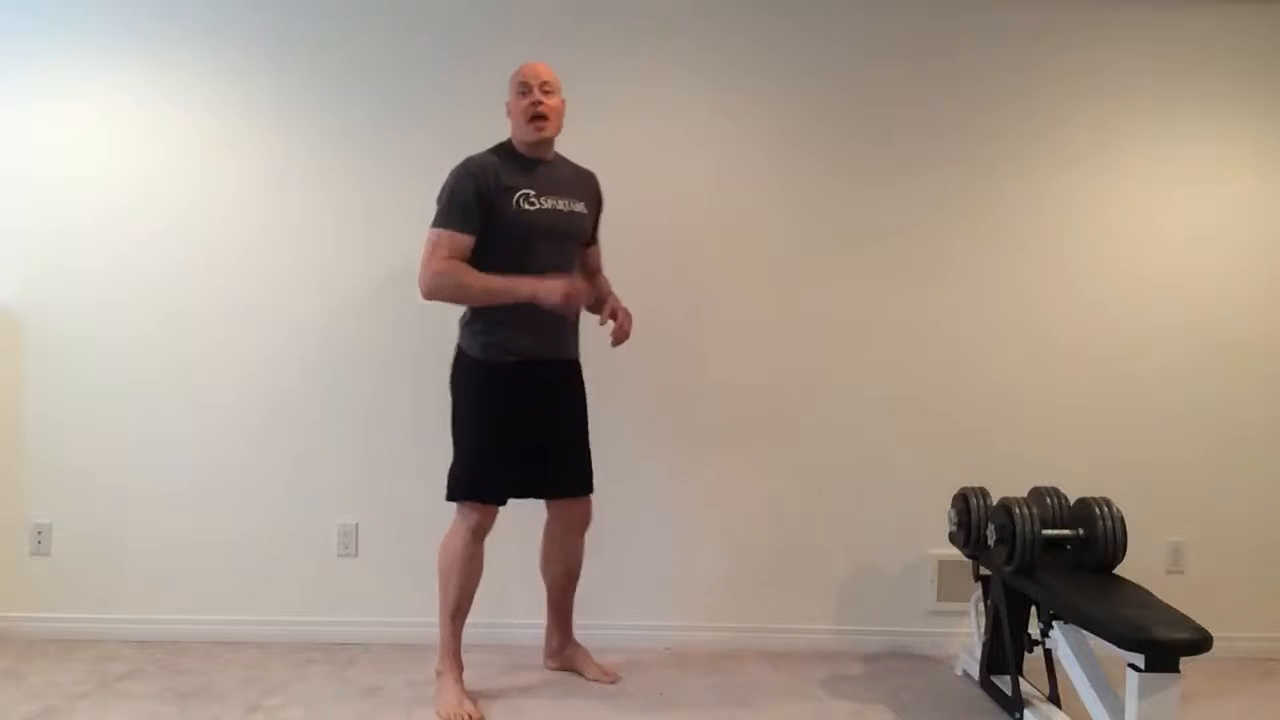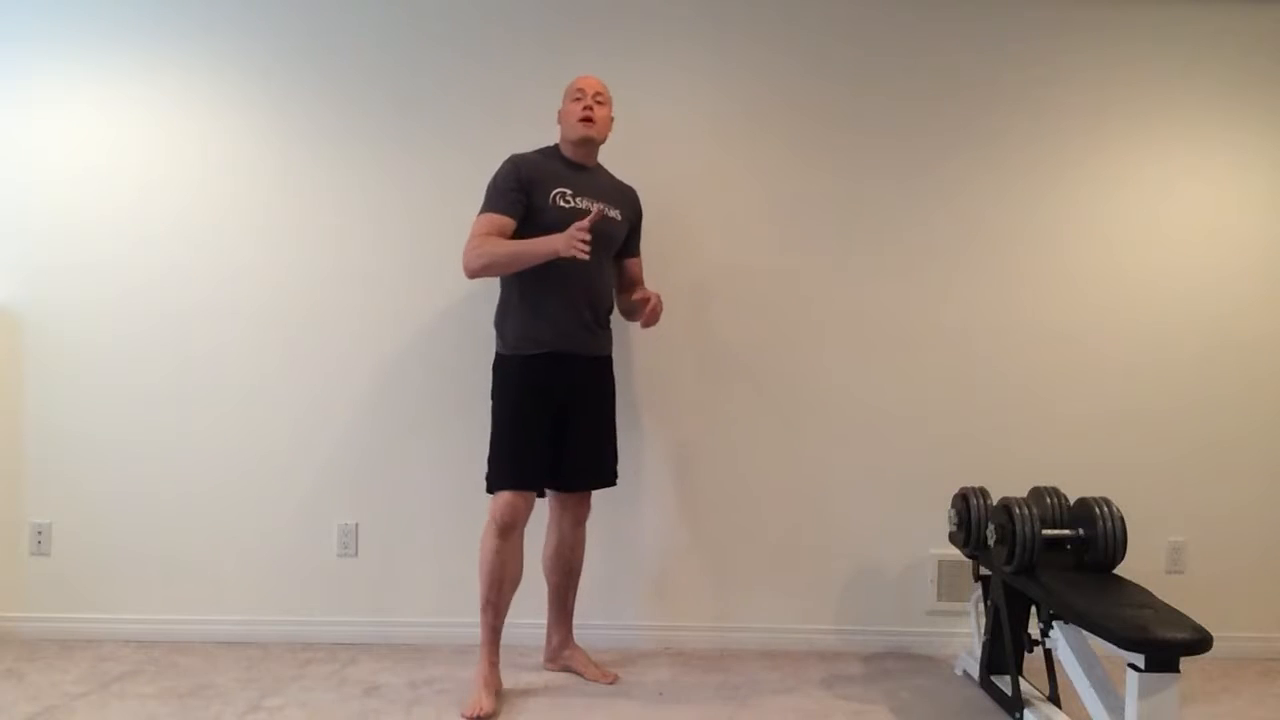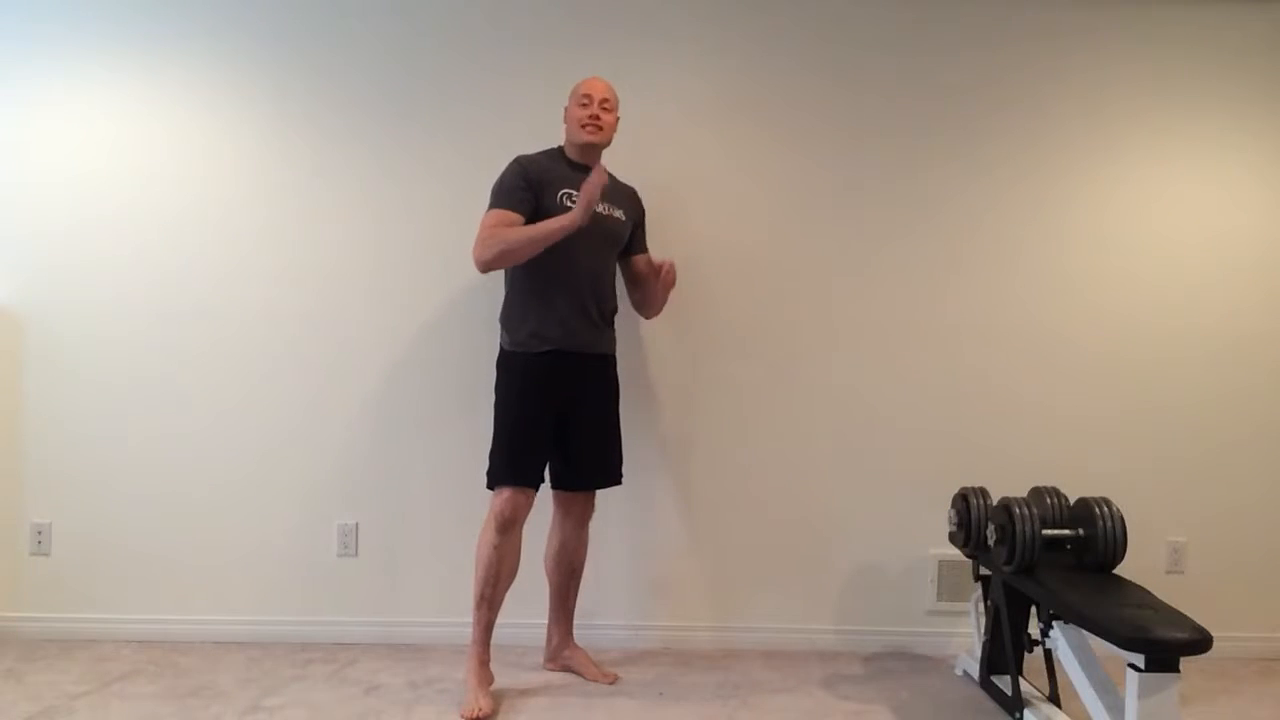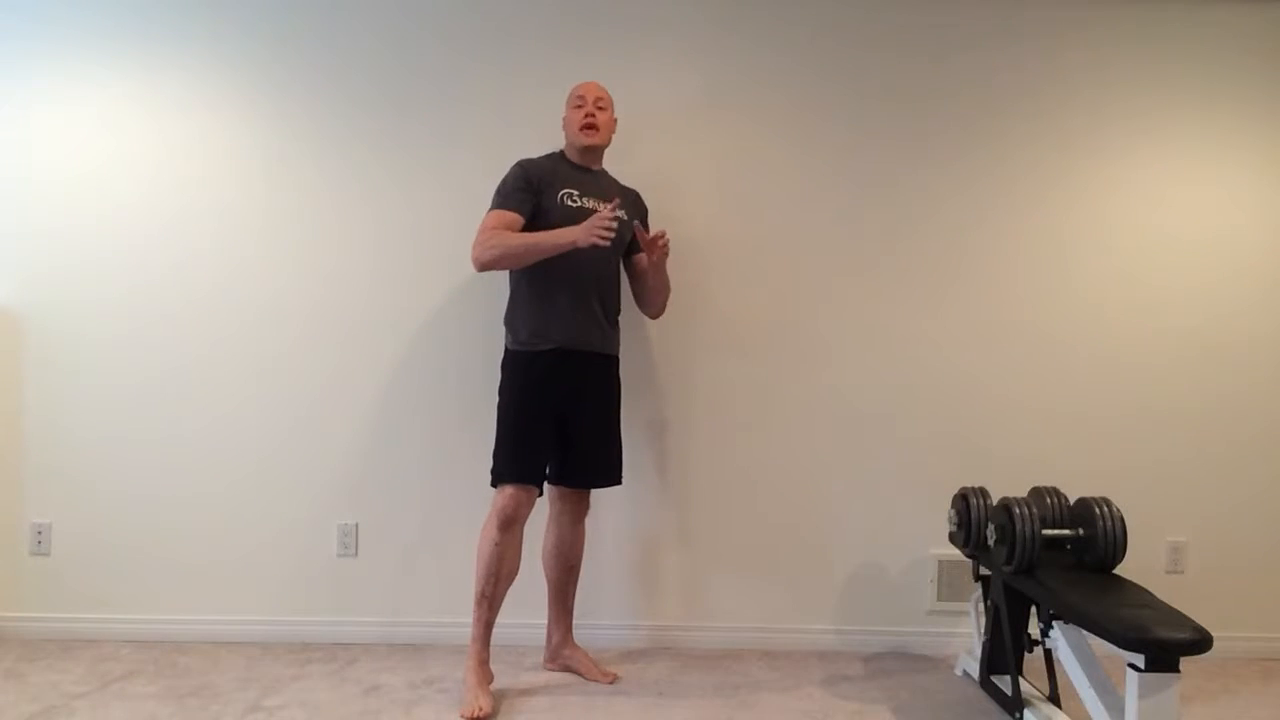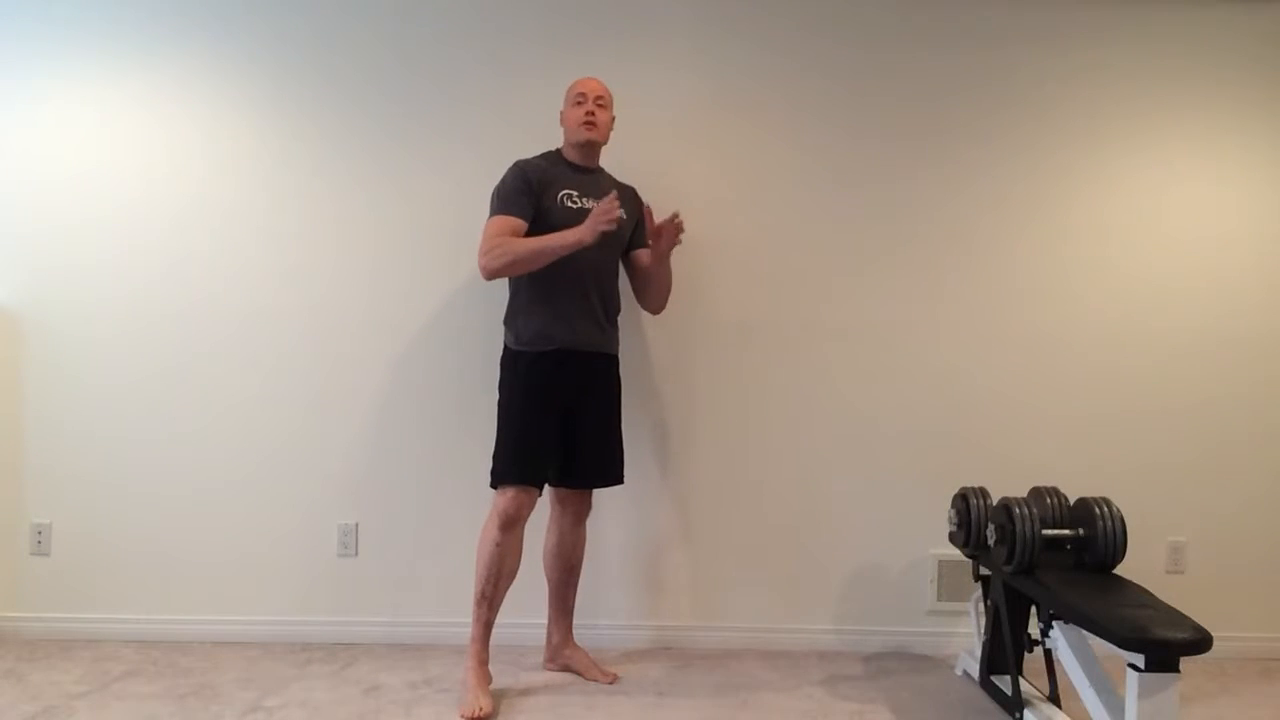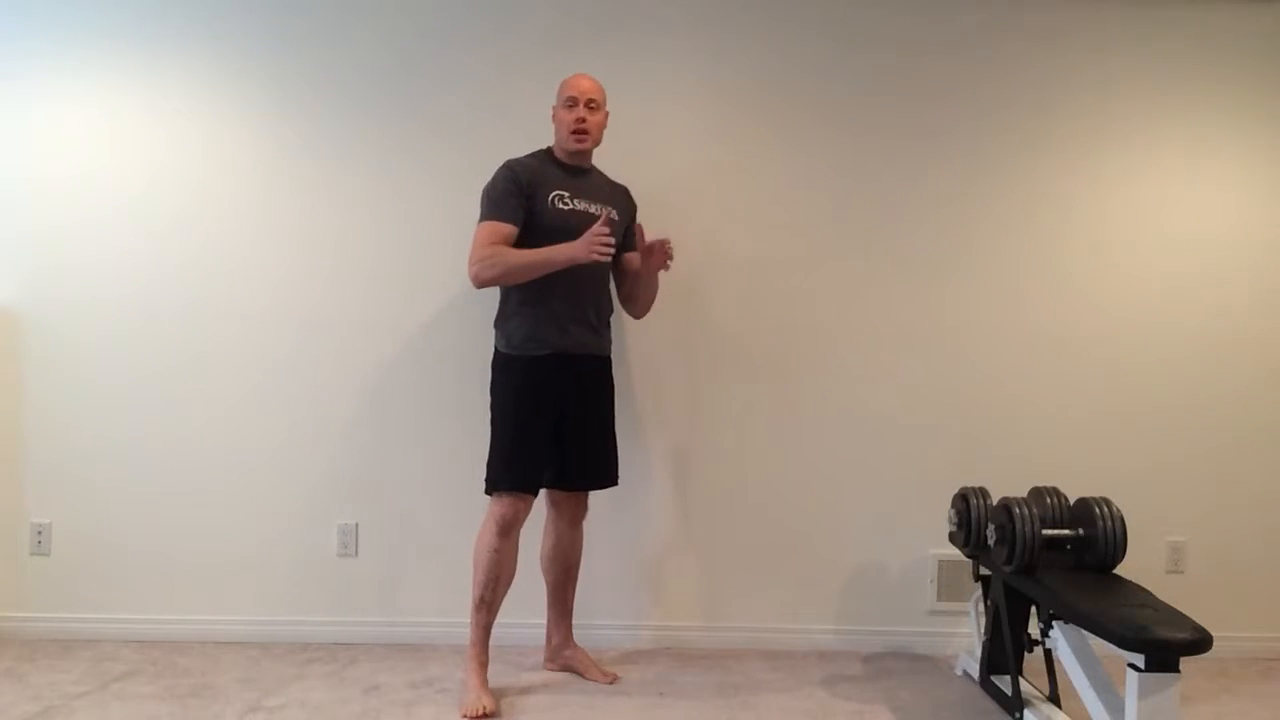
dt=0.5s
person 1, frame 1
left shoulder: (583, 183)
right shoulder: (477, 176)
right elbow: (435, 278)
left wrist: (609, 300)
right wrist: (535, 289)
left hip: (560, 369)
right hip: (491, 370)
left knee: (573, 511)
right knee: (475, 516)
left ankle: (560, 641)
person 1, frame 2
left shoulder: (624, 197)
right shoulder: (523, 171)
left elbow: (626, 288)
right elbow: (475, 259)
left wrist: (644, 300)
right wrist: (557, 243)
left hip: (592, 366)
right hip: (526, 362)
left knee: (573, 506)
right knee: (510, 507)
left ankle: (560, 642)
right ankle: (487, 664)
person 1, frame 3
left shoulder: (626, 200)
right shoulder: (528, 172)
left elbow: (643, 301)
right elbow: (486, 252)
left wrist: (661, 282)
right wrist: (573, 216)
left hip: (595, 366)
right hip: (530, 360)
left knee: (576, 505)
right knee: (509, 504)
left ankle: (560, 642)
right ankle: (478, 662)
person 1, frame 4
left shoulder: (628, 201)
right shoulder: (532, 175)
left elbow: (653, 306)
right elbow: (484, 252)
left wrist: (656, 261)
right wrist: (576, 235)
left hip: (598, 364)
right hip: (535, 358)
left knee: (573, 501)
right knee: (512, 501)
left ankle: (560, 642)
right ankle: (477, 660)
person 1, frame 5
left shoulder: (627, 199)
right shoulder: (529, 176)
left elbow: (652, 301)
right elbow: (491, 260)
left wrist: (661, 252)
right wrist: (580, 234)
left hip: (598, 365)
right hip: (534, 360)
left knee: (574, 502)
right knee: (512, 503)
left ankle: (560, 641)
right ankle: (476, 660)
person 1, frame 6
left shoulder: (618, 197)
right shoulder: (519, 176)
left elbow: (635, 304)
right elbow: (482, 266)
left wrist: (649, 268)
right wrist: (573, 251)
left hip: (590, 366)
right hip: (526, 362)
left knee: (571, 506)
right knee: (508, 508)
left ankle: (560, 642)
right ankle: (476, 660)
